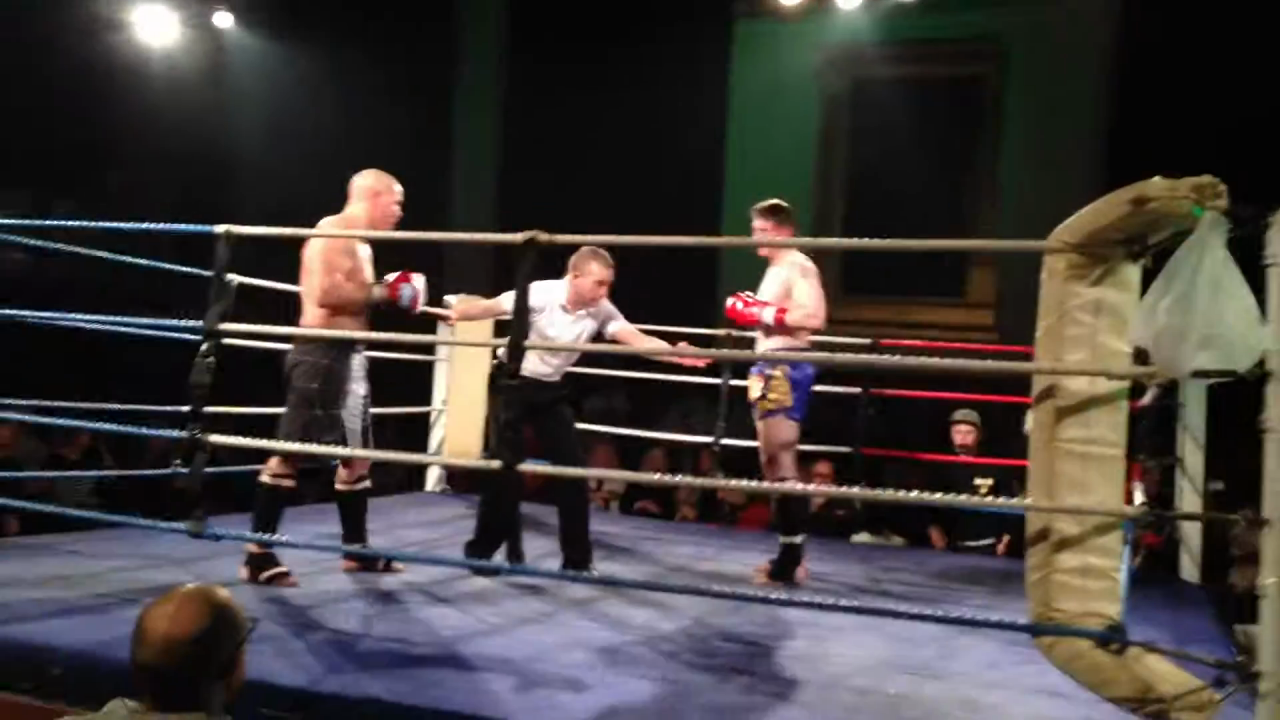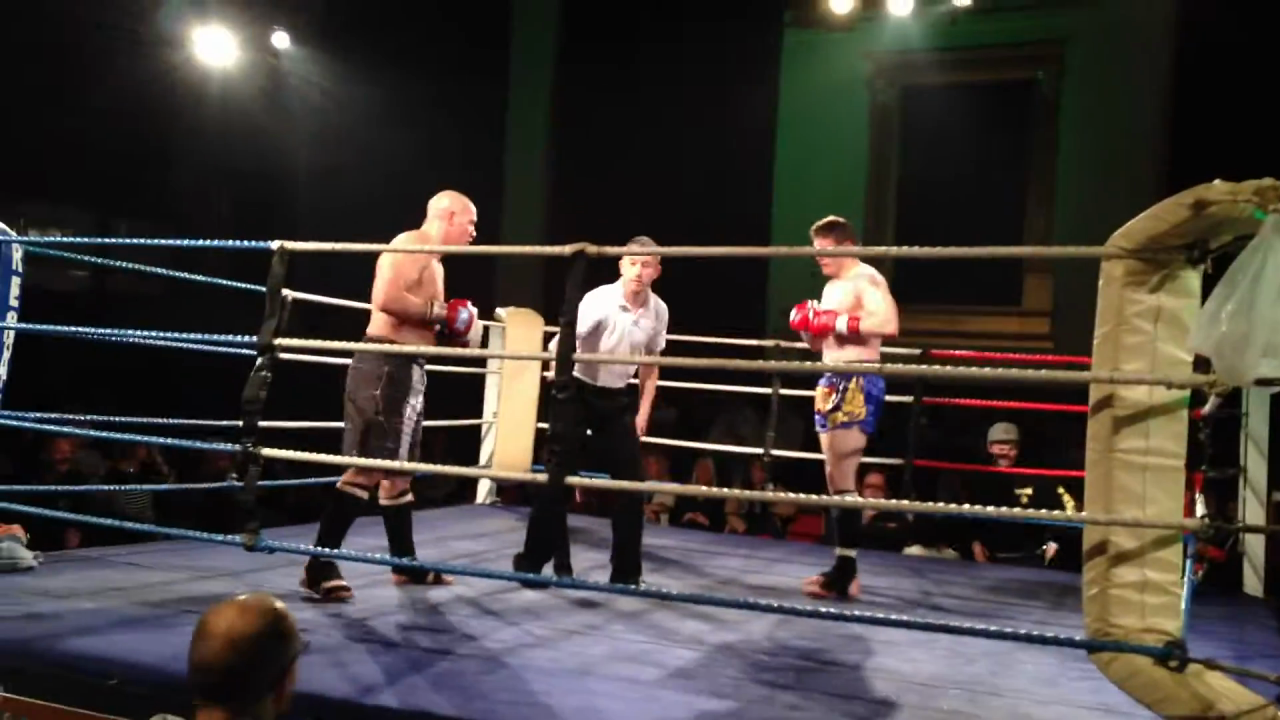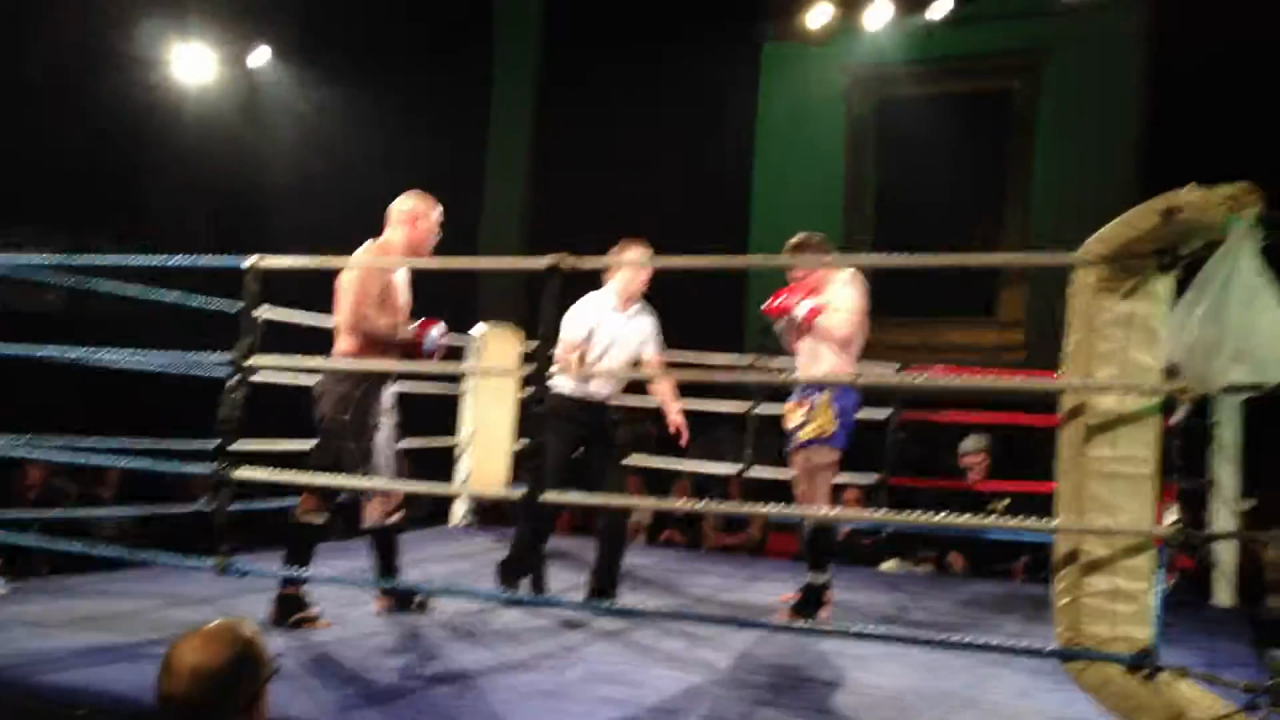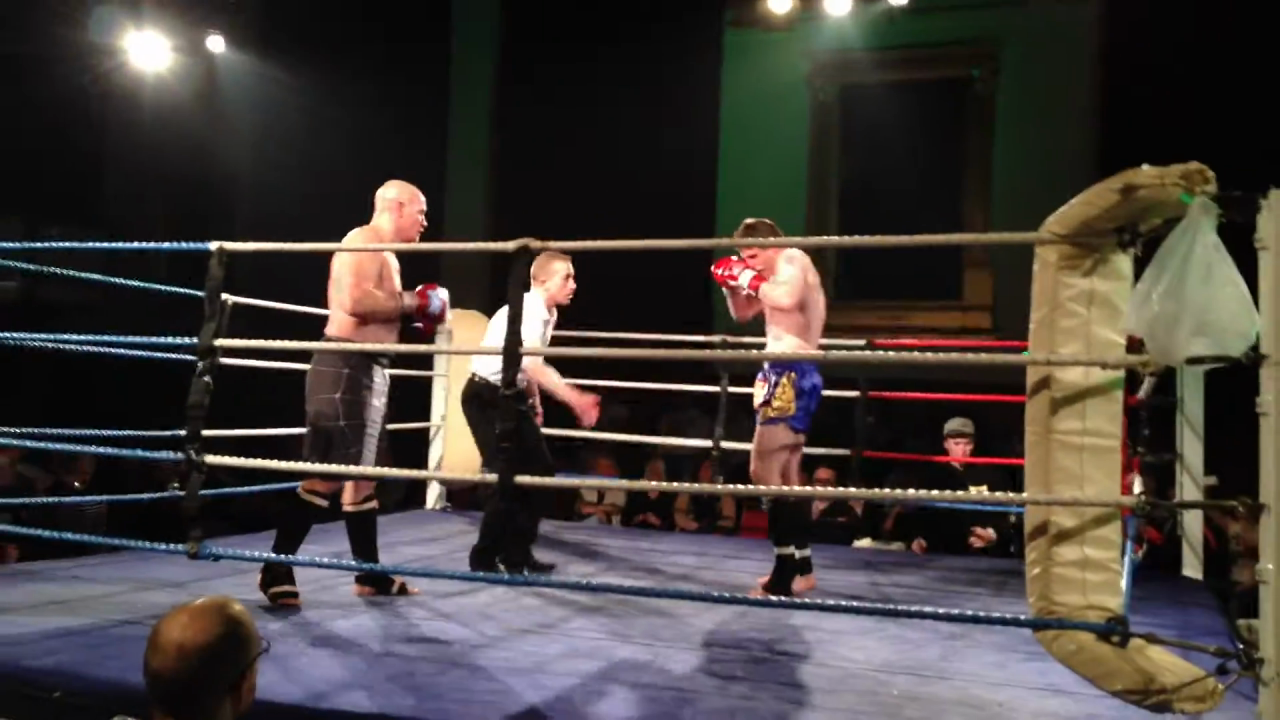
dt=0.5s
person 1, frame 1
left shoulder: (360, 244)
right shoulder: (334, 233)
right elbow: (326, 293)
left wrist: (390, 296)
right wrist: (384, 292)
left hip: (348, 355)
right hip: (322, 354)
left knee: (356, 456)
right knee: (293, 454)
left ankle: (356, 549)
right ankle: (258, 554)
person 1, frame 2
left shoulder: (430, 261)
right shoulder: (410, 247)
right elbow: (387, 299)
left wrist: (448, 330)
right wrist: (442, 312)
left hip: (406, 369)
right hip: (384, 366)
left knee: (399, 469)
right knee: (369, 466)
left ankle: (405, 563)
right ankle: (321, 562)
person 1, frame 3
left shoulder: (400, 269)
right shoulder: (373, 259)
right elbow: (353, 319)
left wrist: (413, 342)
right wrist: (410, 334)
left hip: (374, 387)
right hip: (353, 385)
left knee: (387, 489)
right knee: (323, 490)
left ankle: (391, 587)
right ankle: (289, 596)
person 1, frame 4
left shoulder: (384, 253)
right shoulder: (365, 240)
right elbow: (355, 300)
left wrist: (414, 309)
right wrist: (412, 301)
left hip: (368, 371)
right hip: (346, 368)
left knee: (362, 474)
right knee: (326, 474)
left ankle: (370, 573)
right ankle: (277, 568)
person 2, frame 1
left shoulder: (799, 267)
right shoulder: (774, 270)
left elbow: (814, 317)
left wrist: (764, 313)
right wrist: (748, 311)
left hip: (787, 369)
right hip: (767, 368)
left knee: (781, 465)
right knee: (772, 465)
left ankle: (791, 560)
right ankle: (790, 552)
person 2, frame 2
left shoulder: (867, 278)
right shoulder: (831, 287)
left elbow: (889, 324)
left wrist: (837, 322)
right wrist: (808, 324)
left hip: (858, 383)
right hip: (832, 383)
left knee: (842, 476)
right knee: (835, 478)
left ankle: (845, 574)
right ankle: (842, 568)
person 2, frame 3
left shoulder: (847, 282)
right shoulder: (814, 294)
left elbow: (844, 328)
left wrist: (804, 307)
right wrist: (786, 318)
left hip: (830, 397)
right hip: (806, 395)
left knee: (815, 496)
right knee: (807, 493)
left ankle: (815, 599)
right ankle: (818, 583)
person 2, frame 4
left shoulder: (794, 261)
right shoulder: (774, 272)
left elbow: (787, 299)
right elbow: (742, 314)
left wrist: (748, 278)
right wrist: (733, 283)
left hip: (794, 375)
right hip: (778, 374)
left knee: (764, 471)
right knee: (786, 475)
left ankle: (786, 571)
right ankle: (801, 567)
person 3, frame 1
left shoulder: (601, 311)
right shoulder: (539, 294)
left elbow: (636, 339)
right elbow: (490, 307)
left wrist: (674, 354)
right wrist: (456, 313)
left hip: (550, 390)
right hip: (511, 383)
left knee: (572, 468)
right knee: (506, 466)
left ankle: (576, 559)
right ankle: (481, 549)
person 3, frame 2
left shoulder: (658, 311)
right shoulder: (600, 300)
left elbow: (650, 365)
right elbow: (569, 337)
left wrist: (644, 411)
left hip: (616, 400)
right hip: (577, 393)
left knee: (632, 483)
right knee: (560, 477)
left ankle: (626, 572)
right ankle: (531, 562)
person 3, frame 3
left shoulder: (646, 320)
right shoulder: (588, 307)
left elbow: (655, 370)
right elbow: (565, 352)
left wrist: (674, 411)
right wrist: (573, 363)
left hip: (600, 414)
right hip: (562, 408)
left knee: (615, 503)
right knee: (545, 495)
left ankle: (602, 591)
right ankle: (514, 572)
person 3, frame 4
left shoulder: (549, 314)
right shoulder: (524, 313)
right elbow: (535, 367)
left wrist: (533, 399)
right wrist: (574, 399)
left hip: (512, 397)
right hip: (485, 398)
left knee: (540, 471)
left ankle: (516, 552)
right ankle: (485, 559)
